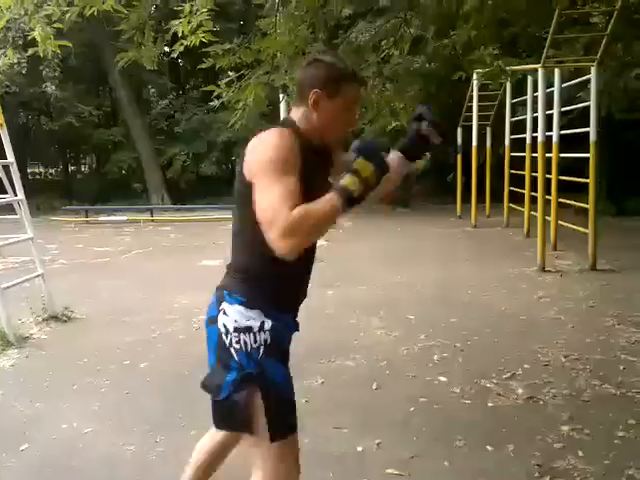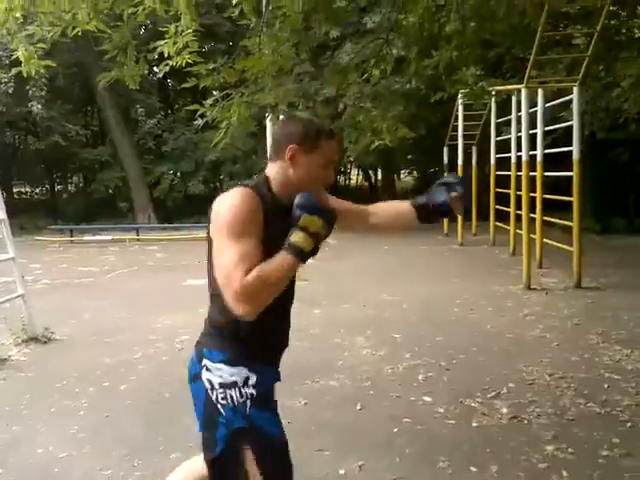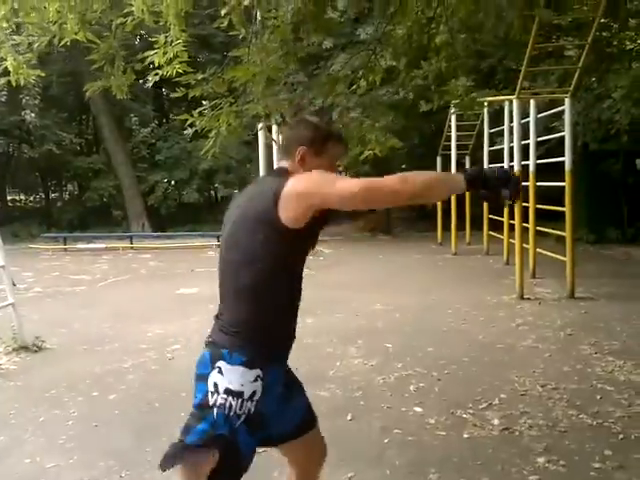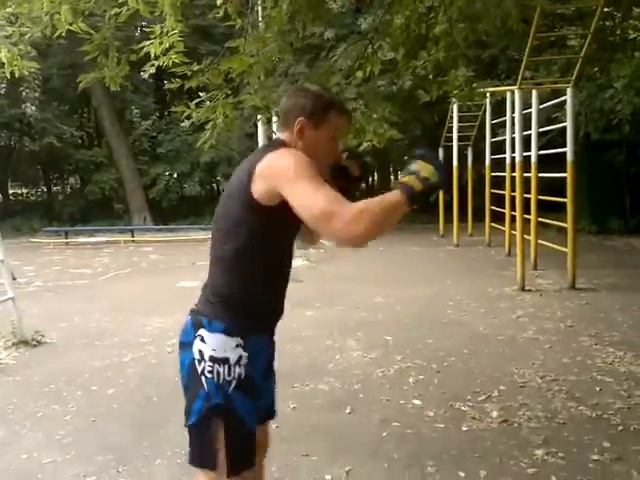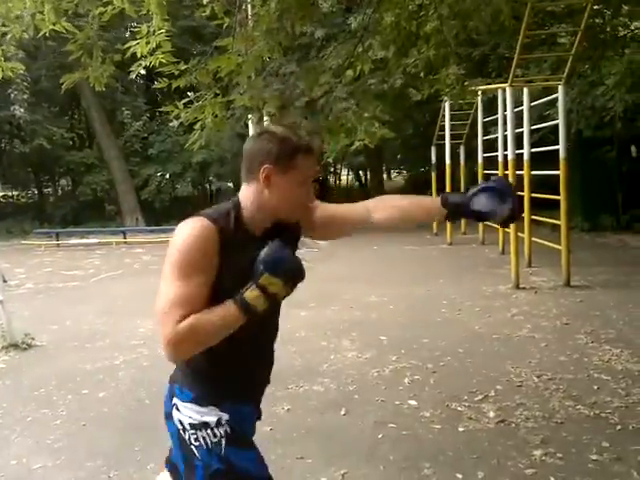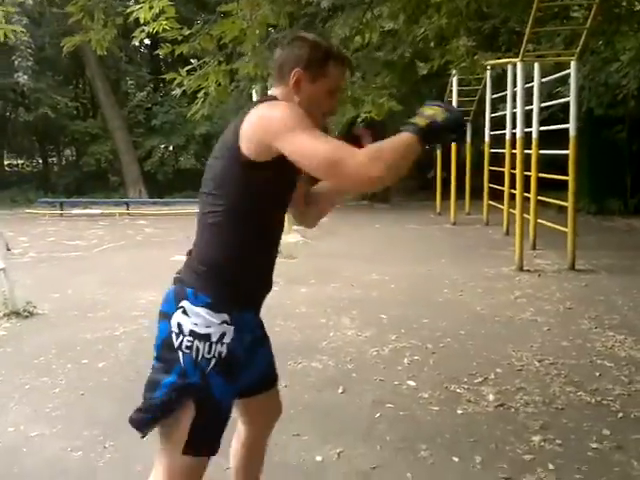
dt=0.3s
person 1, frame 1
left shoulder: (314, 149)
right shoulder: (275, 145)
right elbow: (287, 240)
left wrist: (410, 149)
right wrist: (353, 184)
left hip: (259, 317)
right hip: (249, 319)
left knee: (231, 429)
person 1, frame 2
left shoulder: (297, 201)
right shoulder: (237, 205)
left elbow: (367, 219)
right elbow: (245, 301)
left wrist: (426, 207)
right wrist: (301, 240)
left hip: (251, 368)
right hip: (228, 372)
person 1, frame 3
left shoulder: (252, 198)
right shoulder: (299, 190)
right elbow: (397, 189)
right wrist: (474, 178)
left hip: (262, 363)
right hip: (237, 371)
person 1, frame 4
left shoulder: (277, 165)
right shoulder: (283, 166)
right elbow: (352, 229)
right wrist: (414, 183)
left hip: (246, 341)
right hip: (223, 345)
left knee: (252, 448)
person 1, frame 5
left shoulder: (290, 218)
right shoulder: (199, 234)
left elbow: (374, 213)
right elbow: (175, 341)
left wrist: (460, 204)
right wrist: (259, 293)
left hip: (233, 399)
right hip: (204, 407)
person 1, frame 6
left shoulder: (273, 139)
right shoulder: (273, 118)
left elbow: (308, 214)
right elbow: (361, 173)
left wrist: (340, 178)
right wrist: (425, 127)
left hip: (235, 311)
right hip: (205, 315)
left knee: (263, 413)
